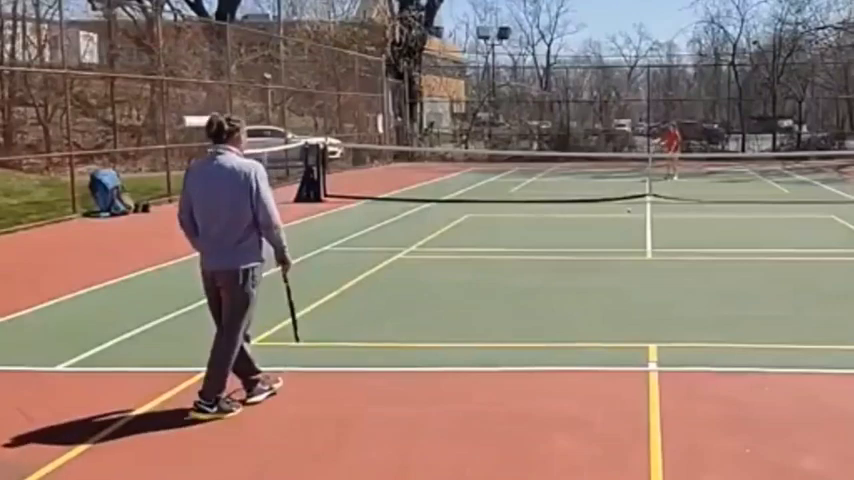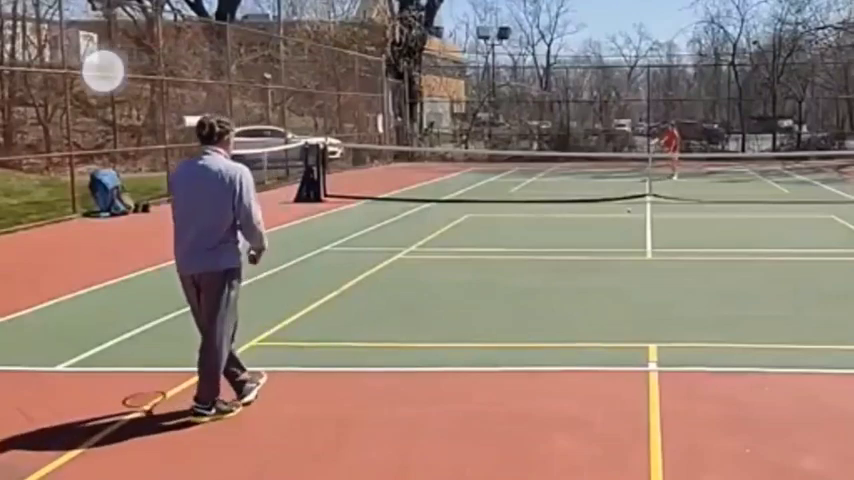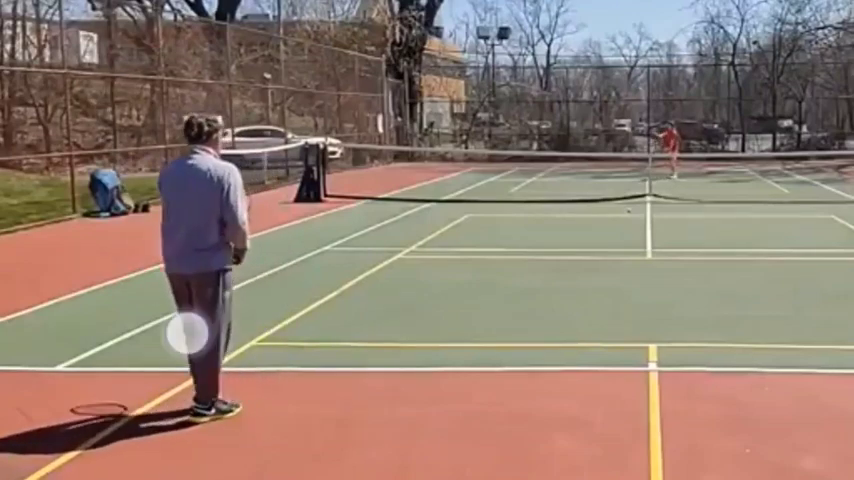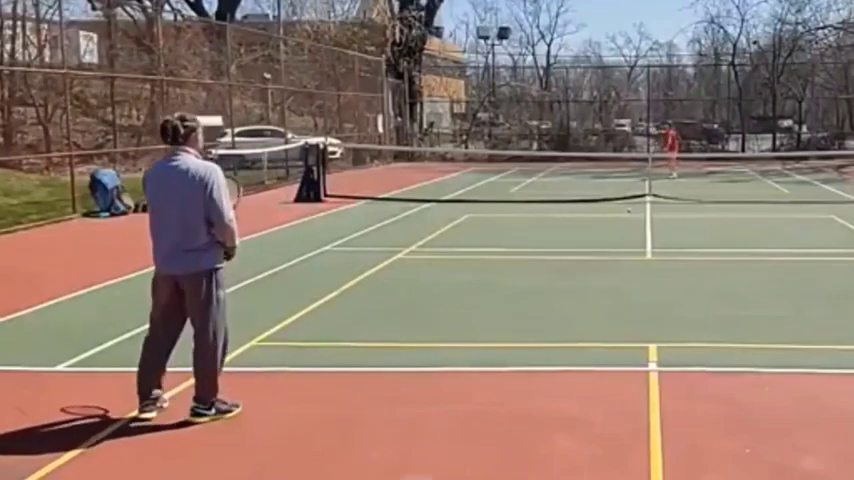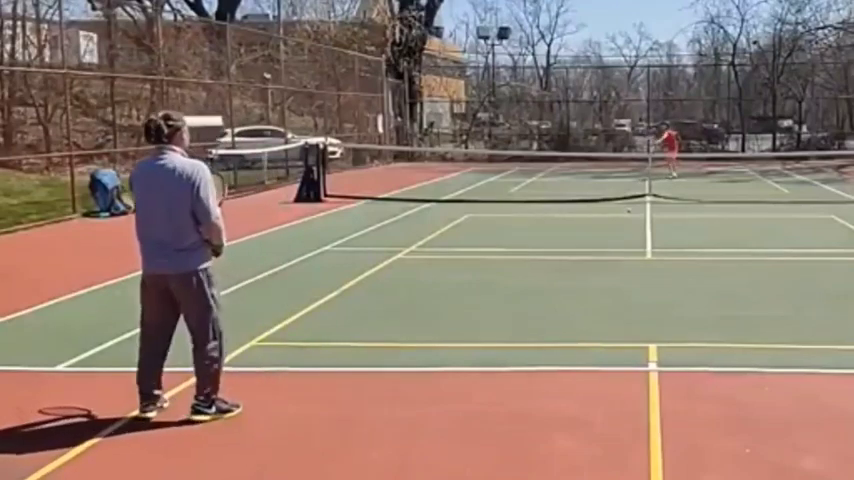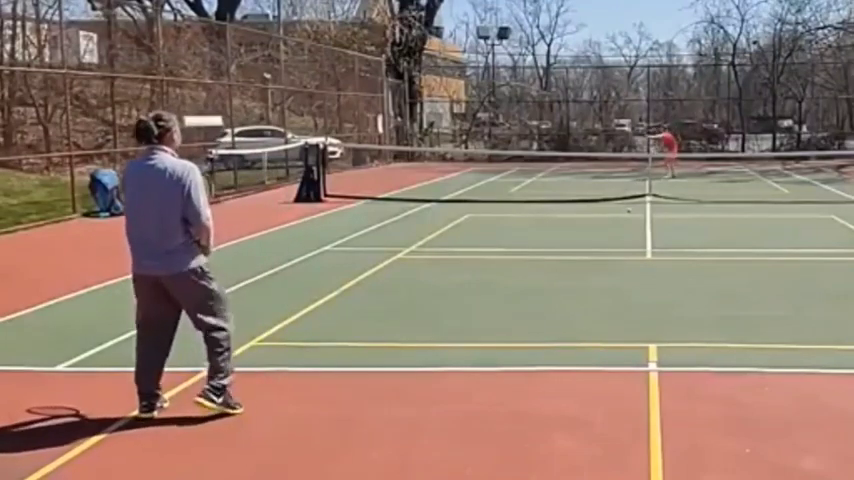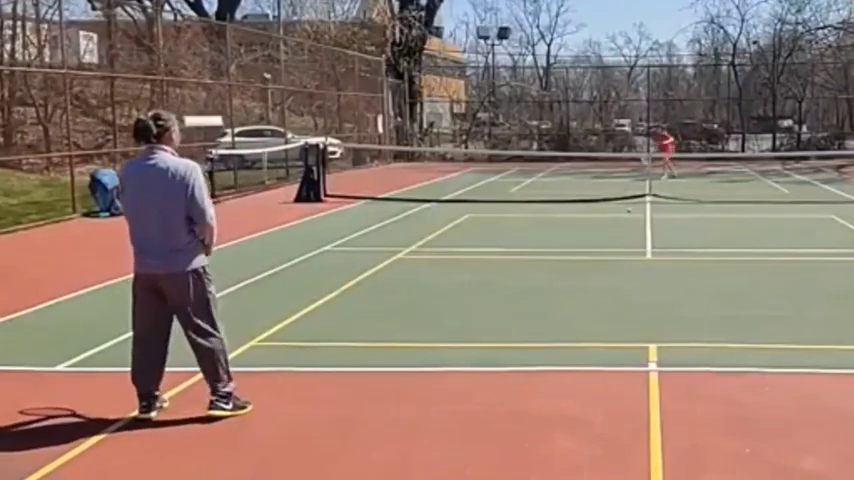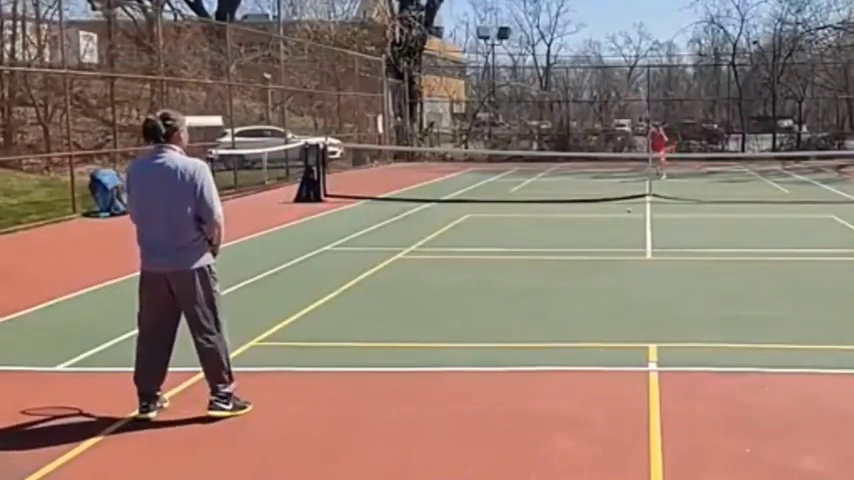
dt=0.2s
person 1, frame 1
left shoulder: (194, 171)
right shoulder: (250, 169)
left elbow: (185, 219)
right elbow: (269, 219)
right wrist: (281, 251)
left hip: (210, 264)
right hip: (240, 262)
left knee: (228, 328)
right knee: (231, 332)
left ankle: (254, 381)
right ankle: (209, 399)
person 1, frame 2
left shoulder: (180, 172)
right shoulder: (236, 172)
left elbow: (179, 218)
right elbow: (251, 222)
right wrist: (259, 247)
left hip: (187, 264)
right hip: (220, 264)
left knee: (215, 330)
right knee: (217, 333)
left ankle: (242, 381)
right ankle: (205, 402)
person 1, frame 3
left shoulder: (169, 171)
right shoulder: (224, 171)
left elbow: (176, 216)
right elbow: (237, 223)
right wrist: (240, 248)
left hip: (176, 264)
right hip: (211, 263)
right knee: (212, 333)
left ankle: (206, 392)
right ankle: (206, 402)
person 1, frame 4
left shoulder: (152, 173)
right shoulder: (207, 171)
left elbow: (161, 216)
right elbow: (224, 222)
right wrist: (230, 246)
left hip: (165, 266)
right hip: (201, 264)
left knee: (160, 333)
right knee: (209, 335)
left ankle: (148, 397)
right ankle: (205, 403)
person 1, frame 5
left shoulder: (138, 172)
right shoulder: (194, 169)
left elbow: (147, 215)
right elbow: (211, 221)
right wrist: (217, 244)
left hip: (153, 266)
right hip: (189, 265)
left knee: (153, 334)
right knee: (207, 335)
left ankle: (149, 398)
right ankle: (206, 401)
person 1, frame 6
left shoulder: (129, 172)
right shoulder: (184, 171)
left elbow: (136, 216)
right elbow: (202, 222)
right wrist: (205, 246)
left hip: (144, 268)
right hip: (183, 265)
left knee: (151, 333)
right knee: (217, 321)
left ankle: (148, 398)
right ankle: (217, 388)
person 1, frame 7
left shoulder: (128, 172)
right shoulder: (186, 169)
left elbow: (132, 215)
right elbow: (206, 222)
right wrist: (206, 246)
left hip: (146, 268)
right hip: (184, 266)
left knee: (147, 335)
right knee: (206, 332)
left ankle: (147, 399)
right ankle: (222, 396)
person 1, frame 8
left shoulder: (135, 171)
right shoulder: (194, 168)
left elbow: (136, 216)
right elbow: (214, 220)
right wrist: (213, 245)
left hip: (153, 266)
right hip: (191, 264)
left knee: (152, 334)
right knee: (209, 332)
left ankle: (148, 398)
right ankle: (222, 396)
